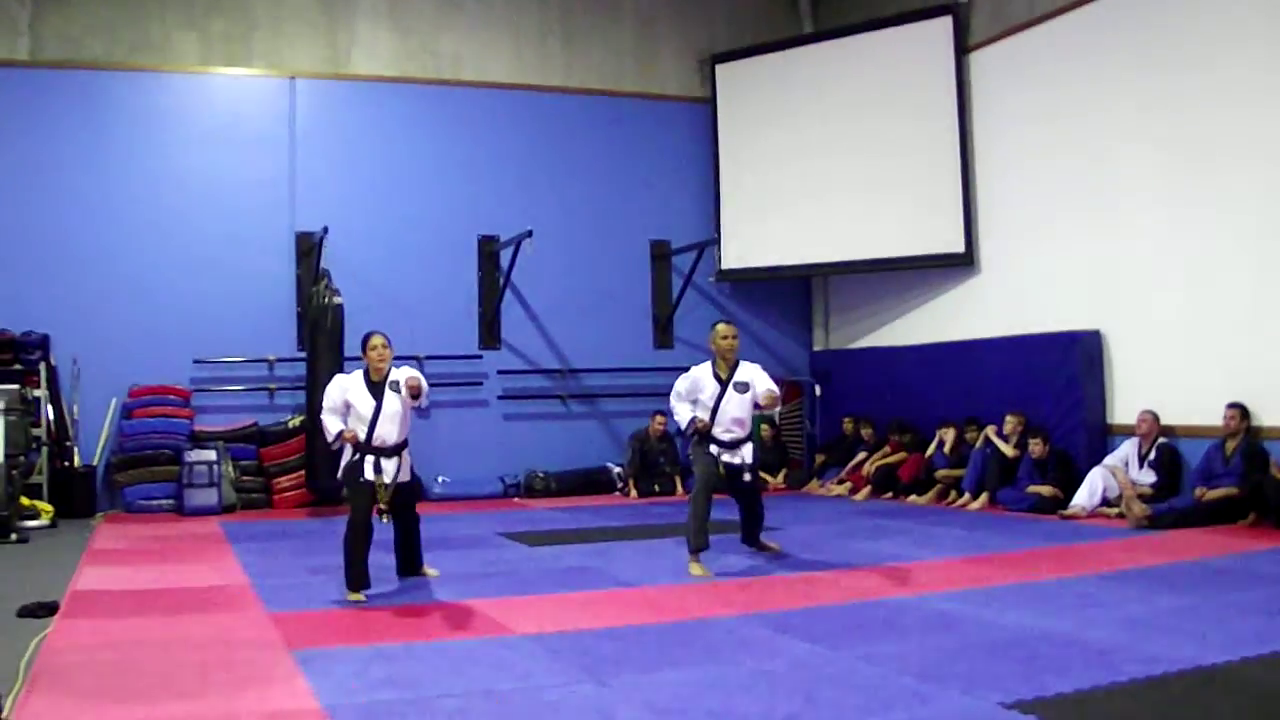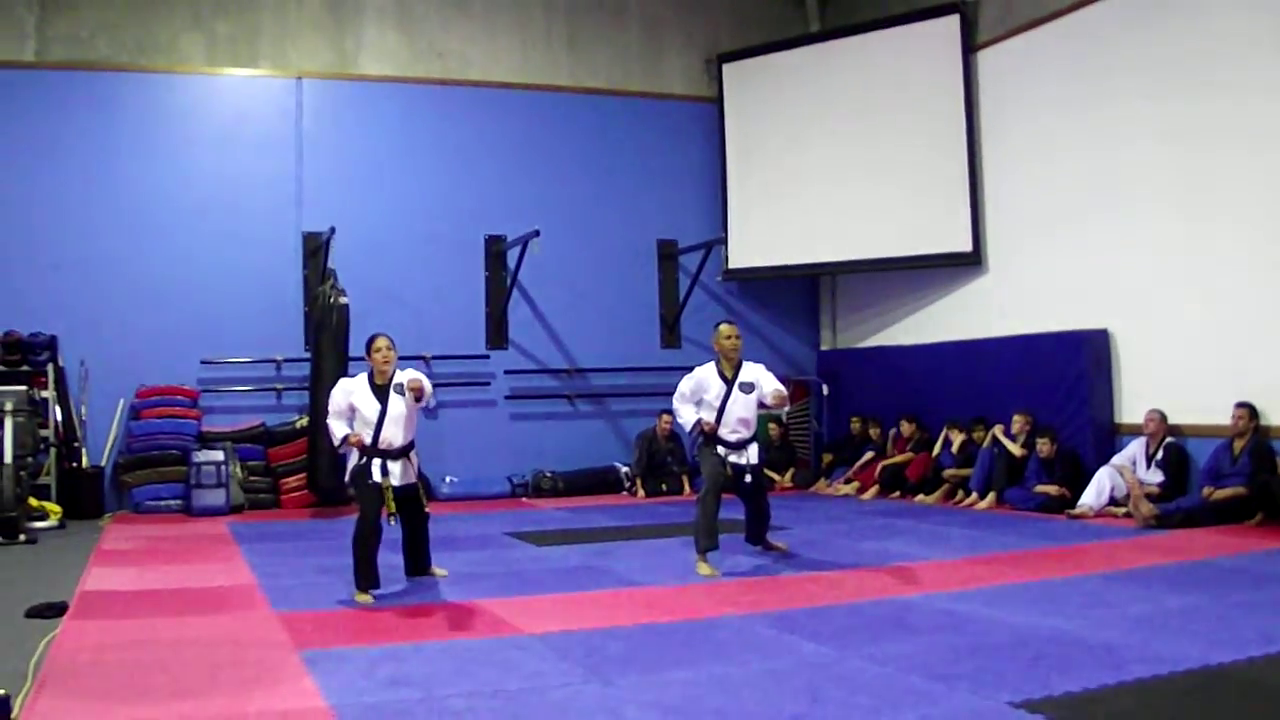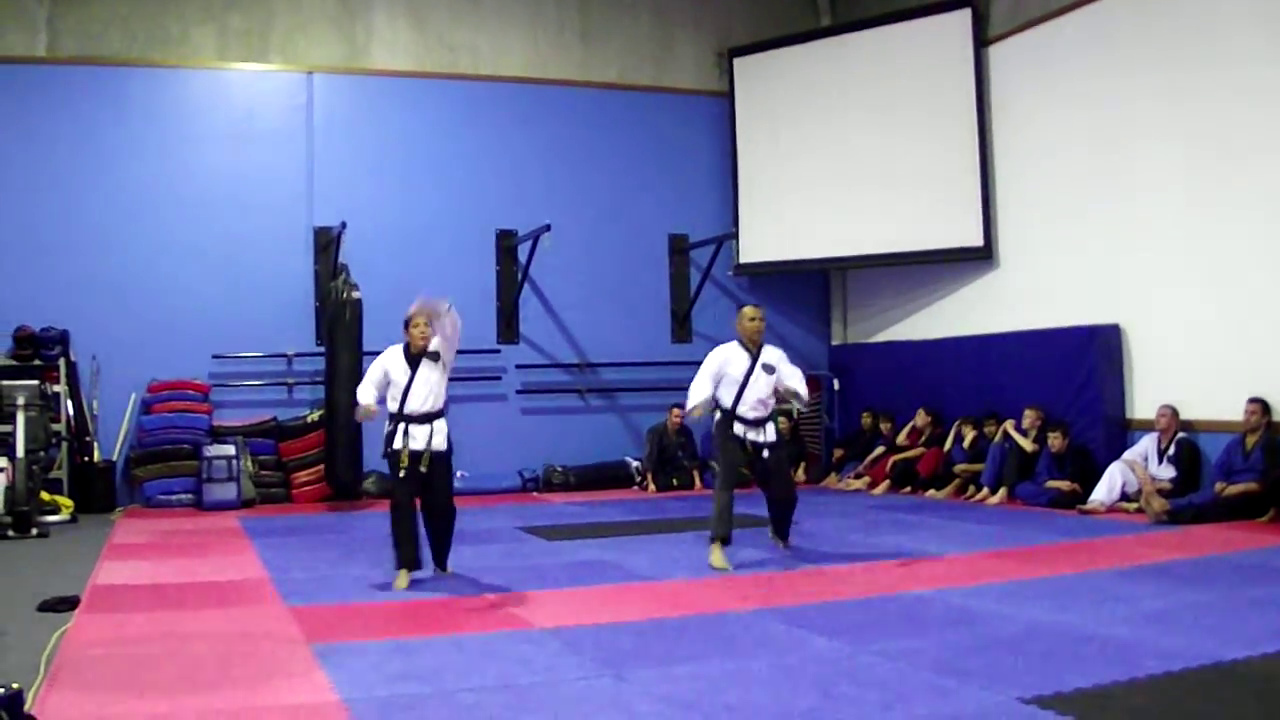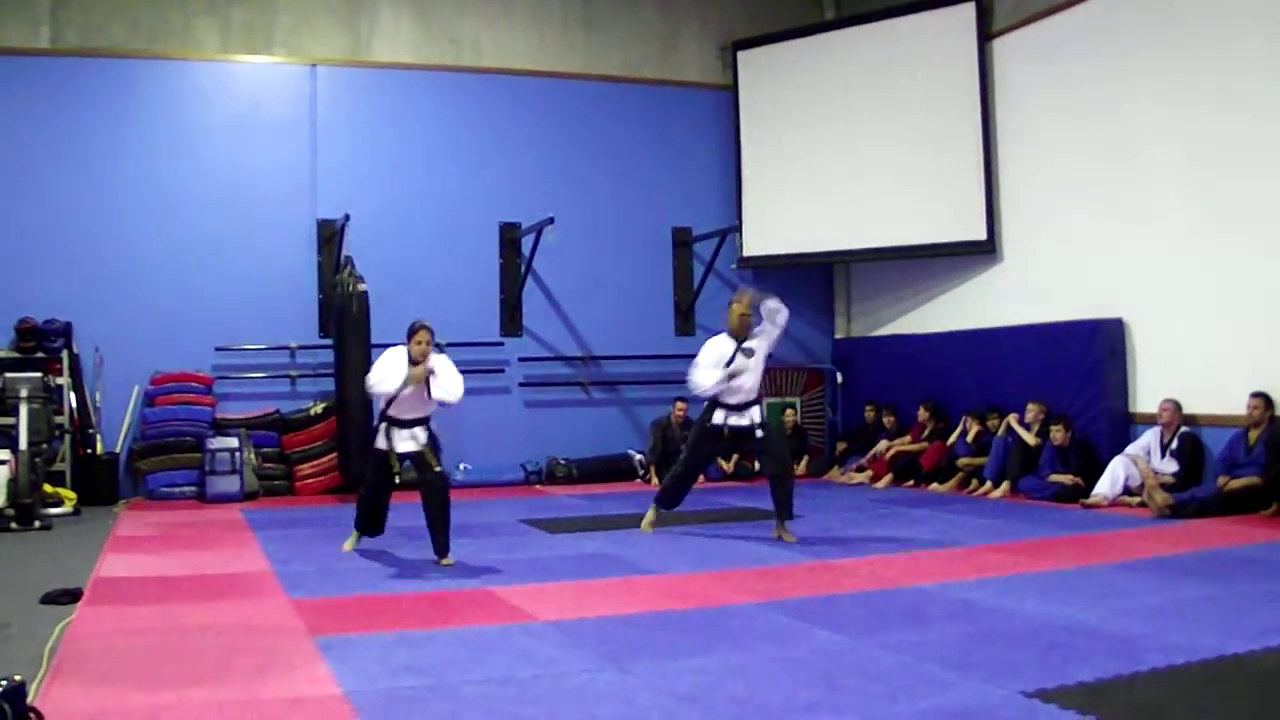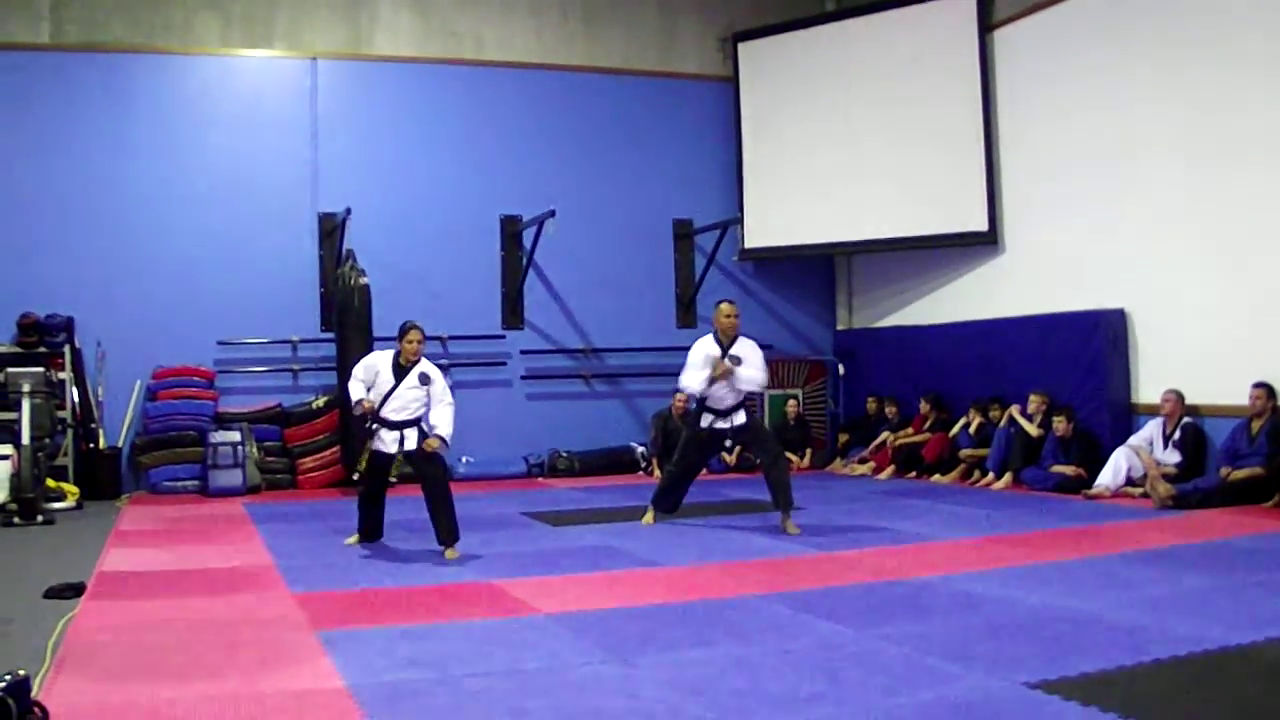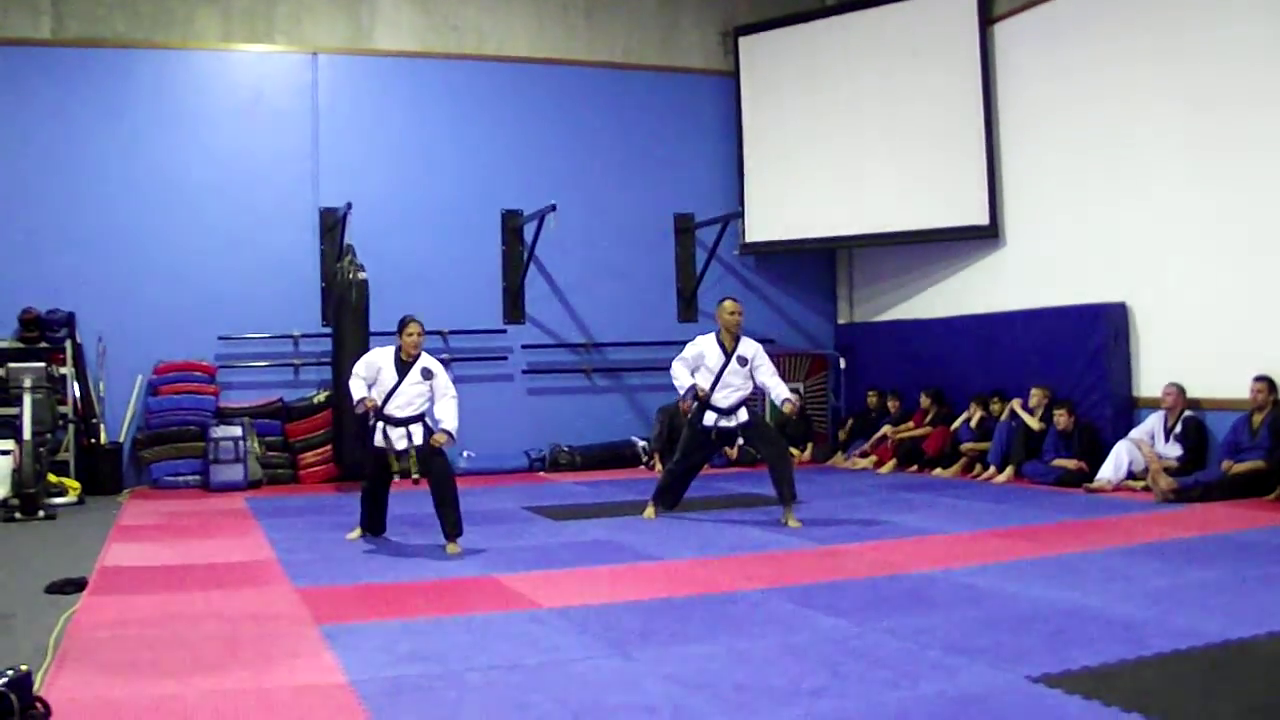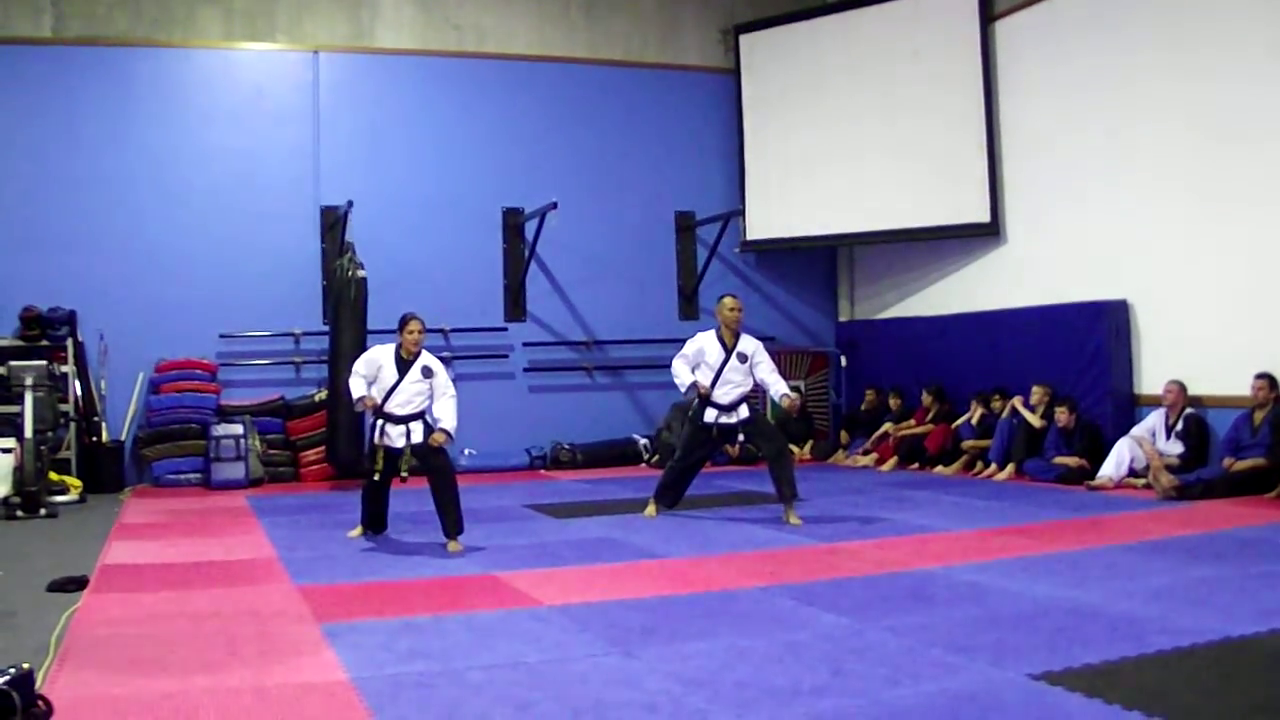
dt=0.5s
person 1, frame 1
left shoulder: (403, 377)
right shoulder: (348, 383)
left elbow: (416, 395)
right elbow: (330, 412)
left wrist: (416, 387)
right wrist: (340, 433)
left hip: (395, 461)
right hip: (361, 462)
left knee: (406, 518)
right knee: (360, 520)
left ankle: (413, 566)
right ankle: (355, 585)
person 1, frame 2
left shoulder: (407, 379)
right shoulder: (352, 387)
left elbow: (423, 395)
right elbow: (336, 417)
left wrist: (419, 390)
right wrist: (345, 437)
left hip: (403, 463)
right hip: (368, 465)
left knee: (416, 518)
right knee: (369, 521)
left ankle: (421, 566)
right ankle: (364, 585)
person 1, frame 3
left shoulder: (441, 352)
right shoulder: (391, 356)
left elbow: (451, 328)
right elbow: (371, 384)
left wrist: (432, 310)
right wrist: (367, 404)
left hip: (434, 435)
right hip: (401, 436)
left knee: (440, 501)
right knee: (402, 500)
left ankle: (441, 561)
right ankle: (406, 566)
person 1, frame 4
left shoulder: (440, 362)
right shoulder: (393, 356)
left elbow: (454, 392)
right elbow: (376, 384)
left wrist: (426, 379)
right wrist: (406, 379)
left hip: (420, 434)
right hip: (389, 433)
left knee: (437, 489)
right knee: (375, 487)
left ankle: (442, 550)
right ankle: (362, 531)
person 1, frame 5
left shoulder: (430, 372)
right shoulder: (378, 360)
left elbow: (443, 404)
right elbow: (357, 378)
left wrist: (439, 435)
right wrist: (361, 400)
left hip: (413, 436)
right hip: (381, 434)
left knee: (436, 482)
right knee: (371, 485)
left ankle: (449, 542)
right ankle: (366, 532)
person 1, frame 6
left shoulder: (431, 365)
right shoulder: (379, 357)
left elbow: (447, 398)
right elbow: (357, 377)
left wrist: (446, 429)
right wrist: (363, 399)
left hip: (418, 431)
right hip: (386, 431)
left knee: (443, 478)
right knee: (375, 481)
left ankle: (451, 537)
right ankle: (368, 526)
person 1, frame 7
left shoulder: (431, 364)
right shoulder: (379, 355)
left elbow: (445, 397)
right elbow: (357, 375)
left wrist: (444, 429)
right wrist: (362, 397)
left hip: (418, 429)
right hip: (385, 428)
left knee: (443, 475)
right knee: (377, 478)
left ankle: (452, 535)
right ankle: (369, 525)
person 2, frame 1
left shoulder: (751, 371)
right shoulder: (698, 374)
left elbow: (766, 390)
right elbow: (678, 399)
left wrist: (771, 397)
right wrist: (691, 421)
left hip: (740, 449)
right hip: (707, 447)
left knee: (751, 499)
right knee: (702, 491)
left ankle: (754, 540)
right ankle: (694, 557)
person 2, frame 2
left shoulder: (756, 371)
right shoulder: (702, 375)
left elbow: (772, 388)
right elbow: (681, 401)
left wrist: (779, 397)
right wrist: (697, 423)
left hip: (745, 450)
right hip: (713, 447)
left knee: (758, 500)
right knee: (711, 490)
left ankle: (761, 539)
right ankle: (702, 557)
person 2, frame 3
left shoulder: (775, 354)
right shoulder: (724, 353)
left elbow: (794, 380)
right elbow: (703, 380)
left wrist: (795, 392)
right wrist: (698, 403)
left hip: (762, 432)
right hip: (732, 430)
left knee: (783, 488)
right knee: (725, 482)
left ankle: (780, 535)
right ankle: (717, 547)
person 2, frame 4
left shoulder: (760, 336)
right shoulder: (714, 345)
left elbow: (779, 316)
right elbow: (698, 381)
left wrist: (761, 300)
right wrist: (725, 378)
left hip: (751, 417)
right hip: (718, 416)
left knee: (781, 464)
right knee: (690, 463)
left ankle: (781, 525)
right ankle: (657, 507)
person 2, frame 5
left shoulder: (748, 346)
right shoulder: (702, 346)
left elbow: (758, 381)
right elbow: (688, 383)
left wrist: (730, 372)
right wrist: (712, 375)
left hip: (738, 418)
right hip: (706, 418)
left knee: (774, 457)
right knee: (682, 464)
left ankle: (786, 517)
right ankle: (654, 508)
person 2, frame 6
left shoulder: (752, 348)
right shoulder: (702, 344)
left elbow: (770, 377)
right elbow: (678, 366)
left wrist: (786, 399)
right wrist: (692, 388)
left hip: (740, 415)
right hip: (707, 416)
left knee: (778, 451)
right knee: (684, 462)
left ankle: (788, 511)
right ankle: (654, 503)
person 2, frame 7
left shoulder: (752, 345)
right shoulder: (702, 341)
left elbow: (768, 374)
right elbow: (679, 364)
left wrist: (784, 394)
right wrist: (693, 385)
left hip: (740, 412)
right hip: (708, 413)
left knee: (778, 448)
right knee: (685, 459)
left ankle: (788, 509)
right ankle: (656, 501)
